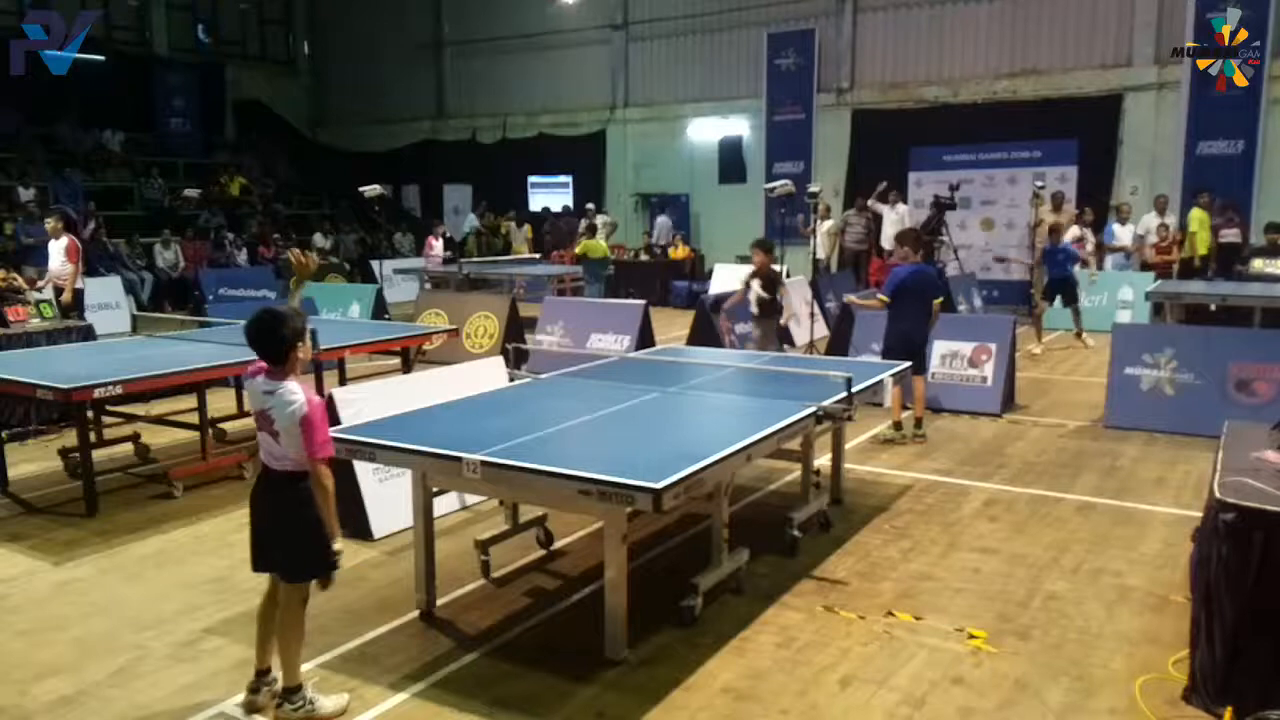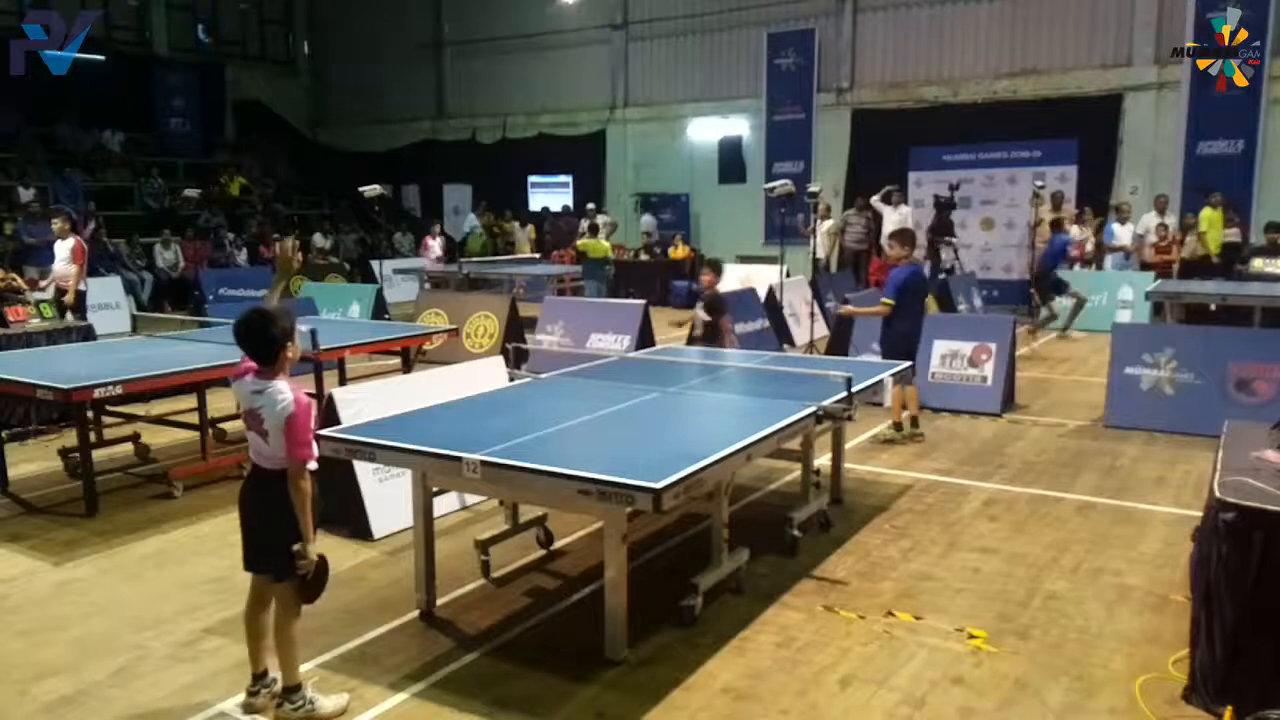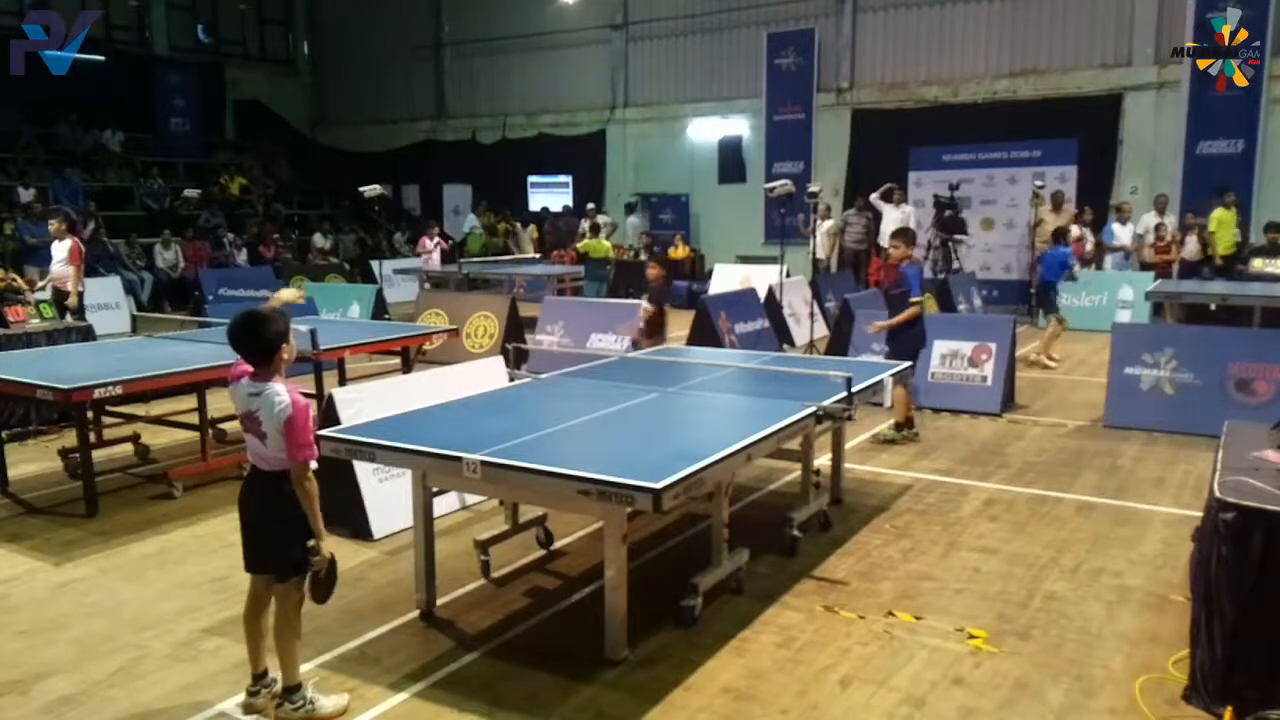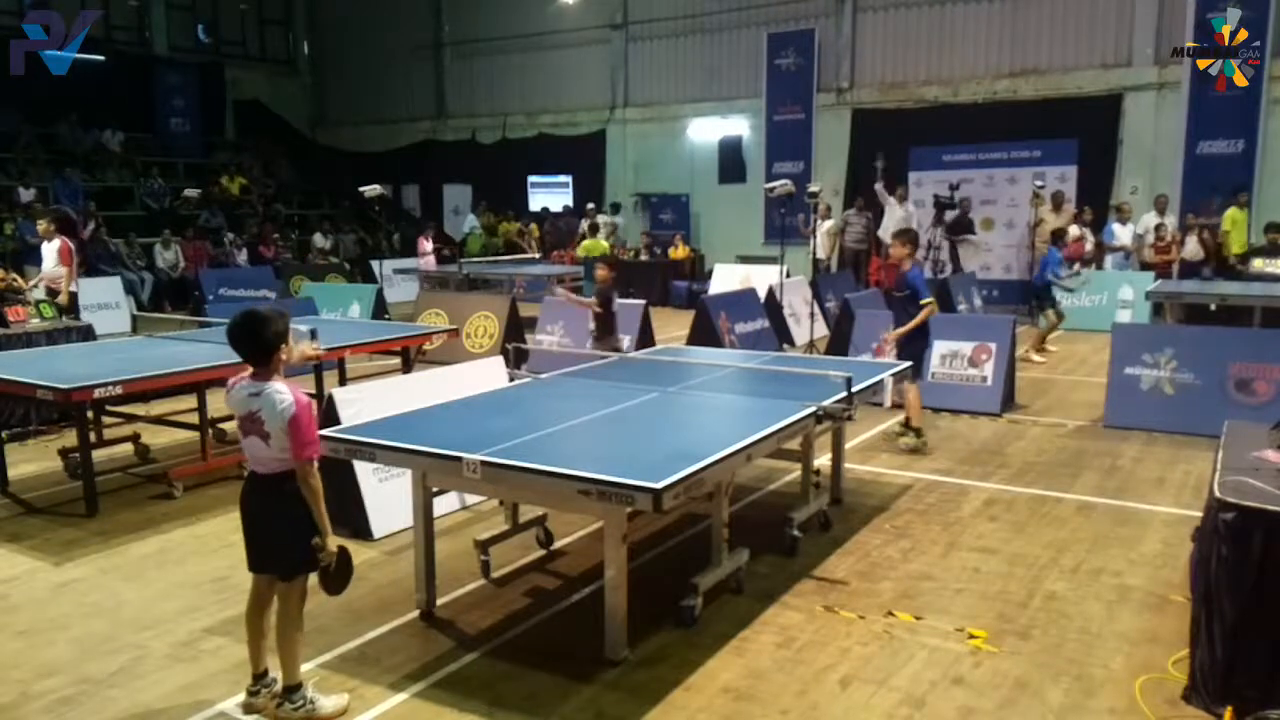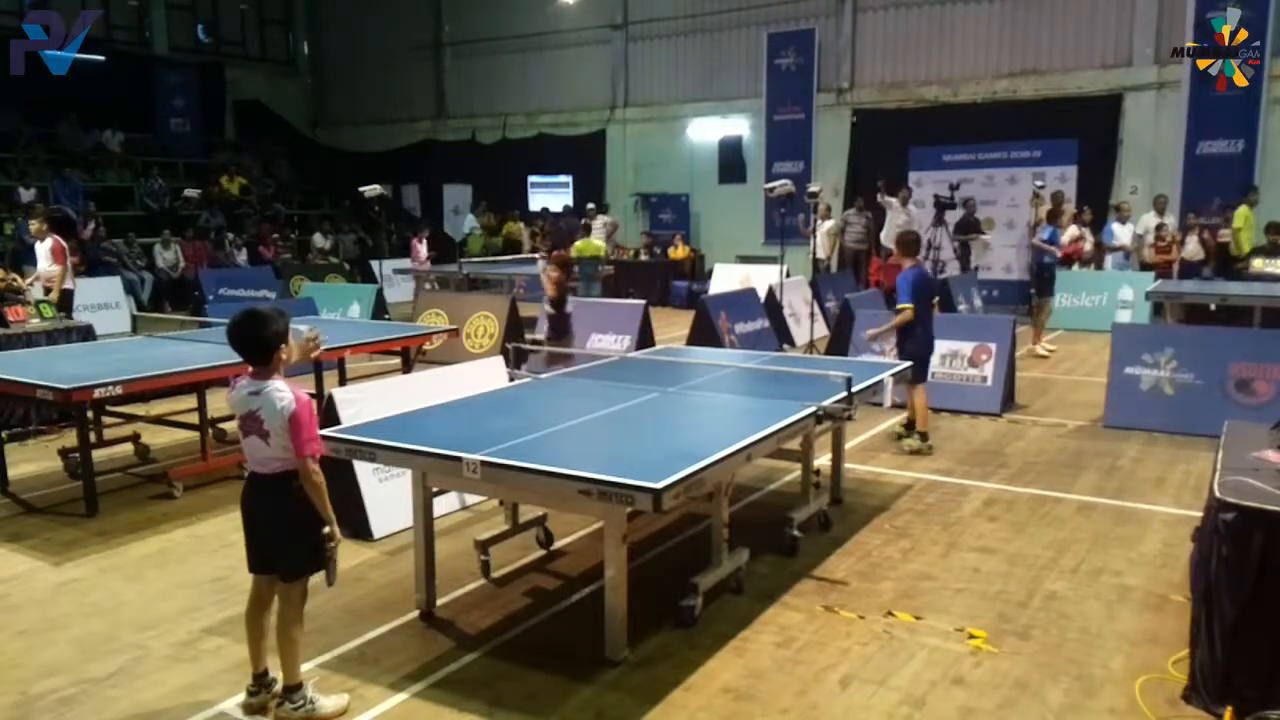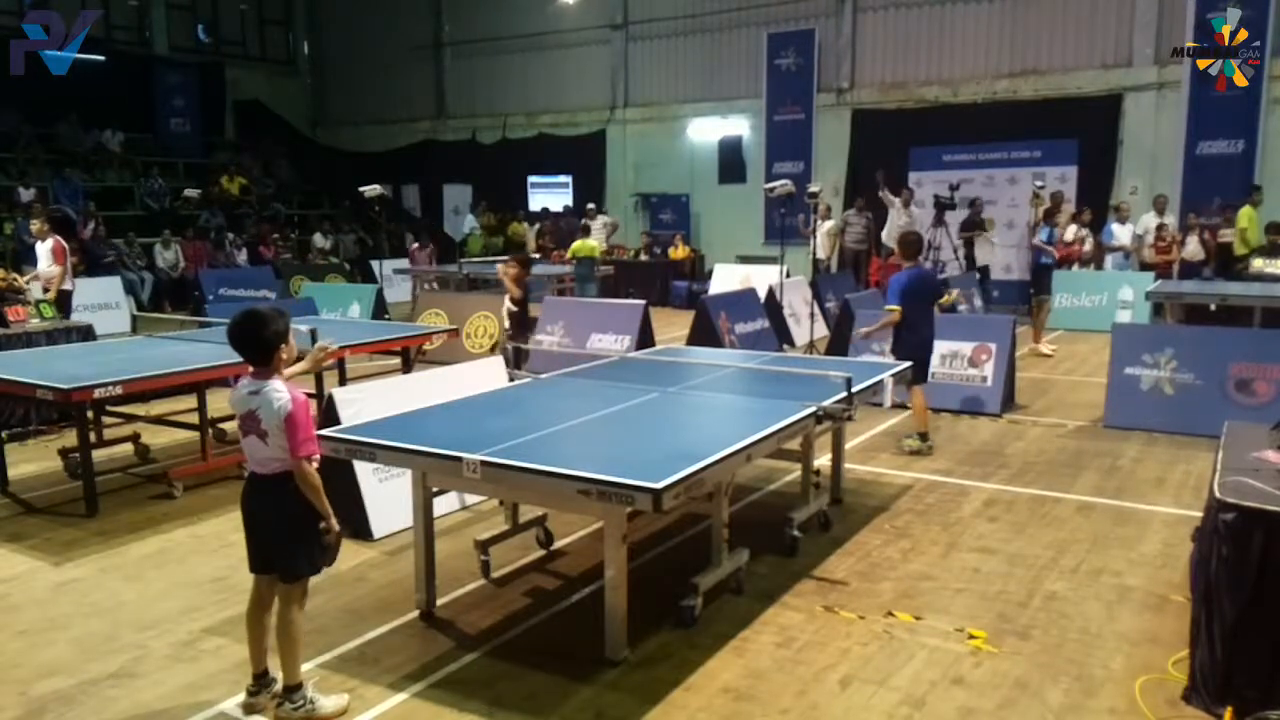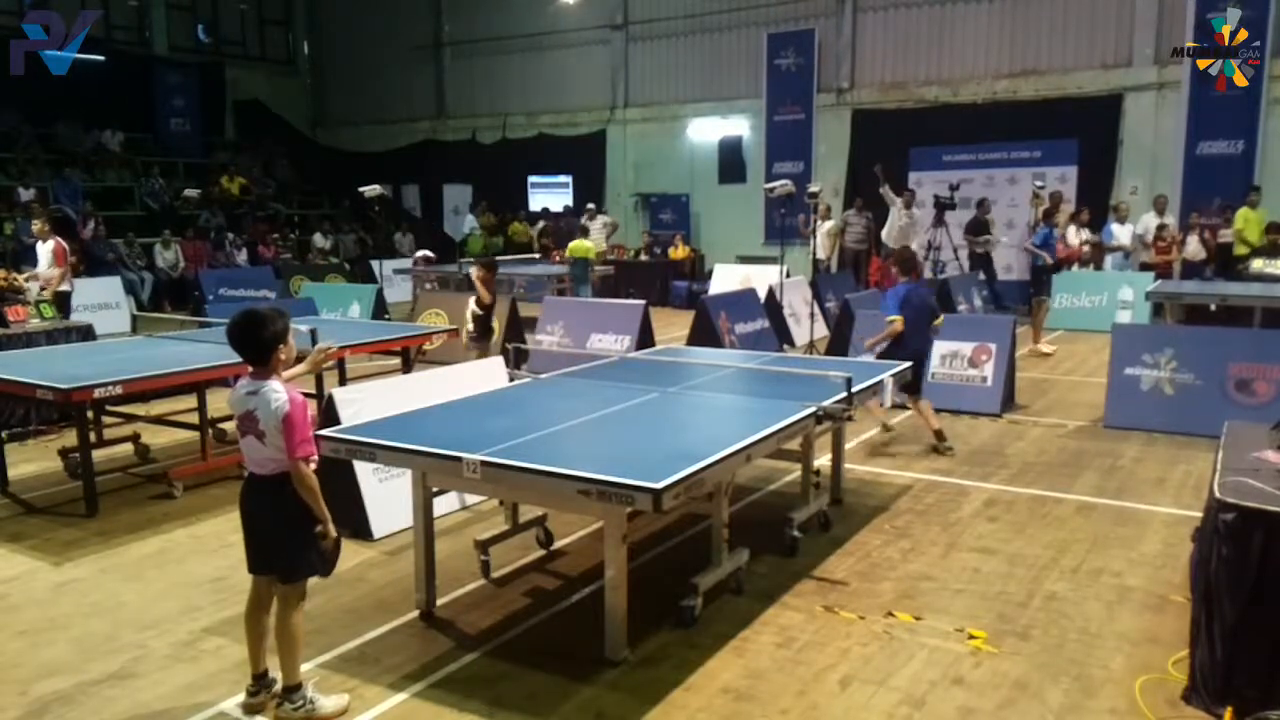
dt=0.3s
person 1, frame 1
left shoulder: (255, 379)
right shoulder: (307, 403)
left elbow: (276, 344)
right elbow: (320, 475)
right wrist: (334, 533)
left hip: (266, 488)
right hip: (296, 498)
left knee: (276, 591)
right knee: (293, 601)
left ankle: (261, 682)
person 1, frame 2
left shoulder: (245, 377)
right shoulder: (294, 403)
left elbow: (256, 341)
right elbow: (299, 478)
right wrist: (308, 537)
left hip: (255, 489)
right hip: (281, 497)
left knee: (261, 591)
right knee: (288, 601)
left ankle: (258, 685)
person 1, frame 3
left shoulder: (239, 382)
right shoulder: (292, 404)
left elbow: (247, 344)
right elbow: (302, 476)
left wrist: (273, 304)
right wrist: (320, 534)
left hip: (254, 490)
right hip: (284, 497)
left knee: (260, 591)
right knee: (288, 599)
left ankle: (259, 685)
person 1, frame 4
left shoulder: (237, 391)
right shoulder: (295, 403)
right elbow: (306, 474)
left wrist: (290, 361)
right wrist: (326, 530)
left hip: (255, 491)
right hip: (287, 498)
left knee: (262, 590)
right knee: (291, 599)
left ankle: (260, 684)
person 1, frame 5
left shoulder: (238, 391)
right shoulder: (295, 401)
right elbow: (308, 471)
left wrist: (294, 359)
right wrist: (330, 520)
left hip: (255, 492)
right hip: (289, 498)
left knee: (262, 591)
right knee: (292, 599)
left ankle: (259, 684)
person 1, frame 6
left shoulder: (241, 390)
right shoulder: (293, 402)
right elbow: (304, 471)
left wrist: (306, 365)
right wrist: (329, 516)
left hip: (256, 492)
right hip: (288, 499)
left knee: (263, 591)
right knee: (292, 600)
left ankle: (260, 685)
person 1, frame 7
left shoulder: (240, 390)
right shoulder: (291, 403)
right elbow: (300, 472)
left wrist: (307, 367)
right wrist: (326, 519)
left hip: (254, 493)
right hip: (285, 499)
left knee: (261, 592)
right knee: (290, 600)
left ankle: (259, 684)
person 2, frame 1
left shoulder: (898, 273)
right shoulder: (931, 274)
left elbow: (880, 303)
right elbow: (936, 308)
left wrist: (856, 301)
left hip: (897, 335)
right hip: (919, 335)
left knee: (894, 379)
right knee: (918, 378)
left ankle: (897, 429)
right ankle: (918, 428)
person 2, frame 2
left shoulder: (897, 274)
right shoulder: (919, 272)
left elbow: (885, 309)
right elbow: (924, 306)
left wrist: (855, 311)
left hip: (896, 336)
right hip: (911, 334)
left knee: (895, 380)
right knee: (908, 379)
left ankle: (897, 429)
right ankle: (914, 426)
person 2, frame 3
left shoulder: (910, 273)
right shoulder: (897, 271)
left elbow: (916, 308)
left wrist: (887, 324)
right wrist: (890, 325)
left hip: (907, 336)
right hip: (904, 335)
left knee: (897, 380)
right knee: (903, 379)
left ankle: (898, 429)
right ankle: (909, 426)
person 2, frame 4
left shoulder: (914, 275)
right shoulder: (902, 273)
left elbow: (929, 308)
left wrist: (902, 331)
right wrist: (897, 331)
left hip: (913, 338)
right hip: (908, 337)
left knee: (909, 382)
right knee: (908, 381)
left ankle: (917, 434)
right ankle: (908, 425)
person 2, frame 5
left shoulder: (905, 278)
right shoulder: (924, 274)
left elbow: (907, 314)
right elbow: (932, 303)
left wrist: (880, 331)
left hip: (913, 340)
right hip: (923, 338)
left knee: (916, 385)
right knee: (913, 383)
left ankle: (922, 438)
right ankle: (910, 425)
person 2, frame 6
left shoulder: (897, 280)
right shoulder: (929, 276)
left elbow: (894, 316)
right elbow: (943, 302)
left wrist: (870, 330)
left hip: (906, 343)
right hip: (925, 341)
left knee: (914, 387)
right knee: (917, 384)
left ankle: (922, 438)
right ankle: (922, 429)
person 2, frame 7
left shoulder: (894, 293)
right shoulder: (926, 293)
left elbow: (897, 326)
right elbow: (937, 325)
left wrist: (875, 341)
left hip: (899, 351)
right hip: (919, 353)
right knee: (915, 395)
left ankle: (885, 426)
right ankle: (941, 440)
